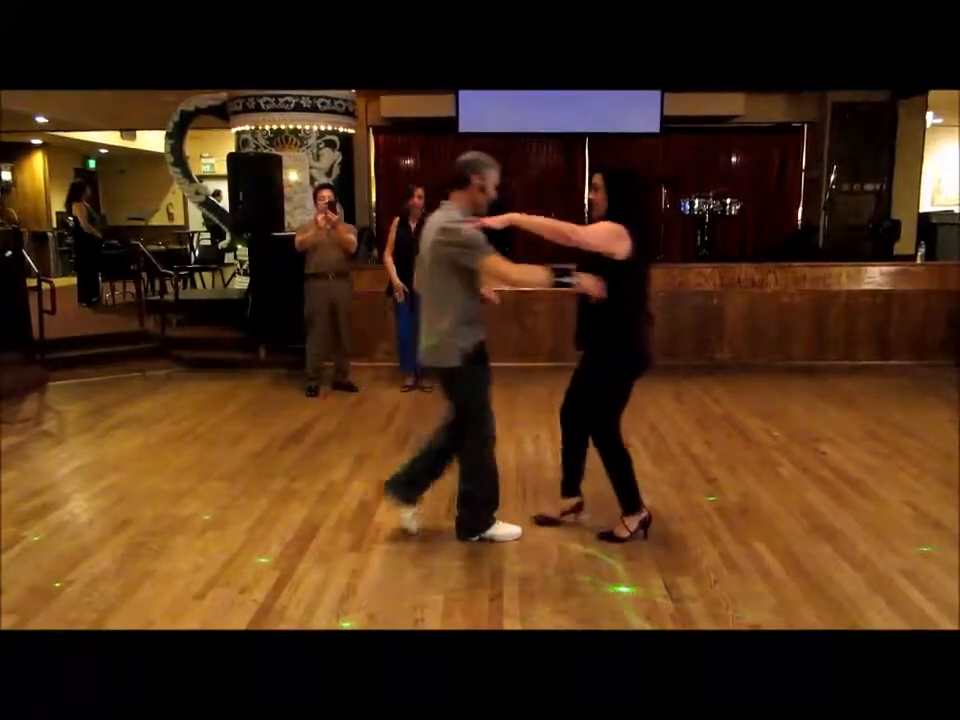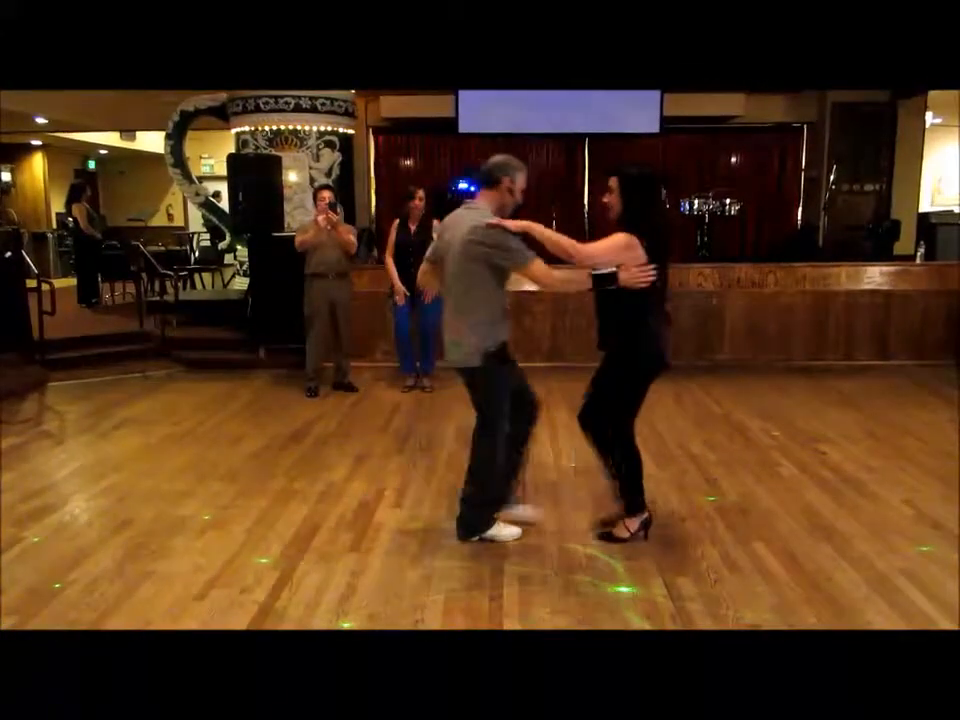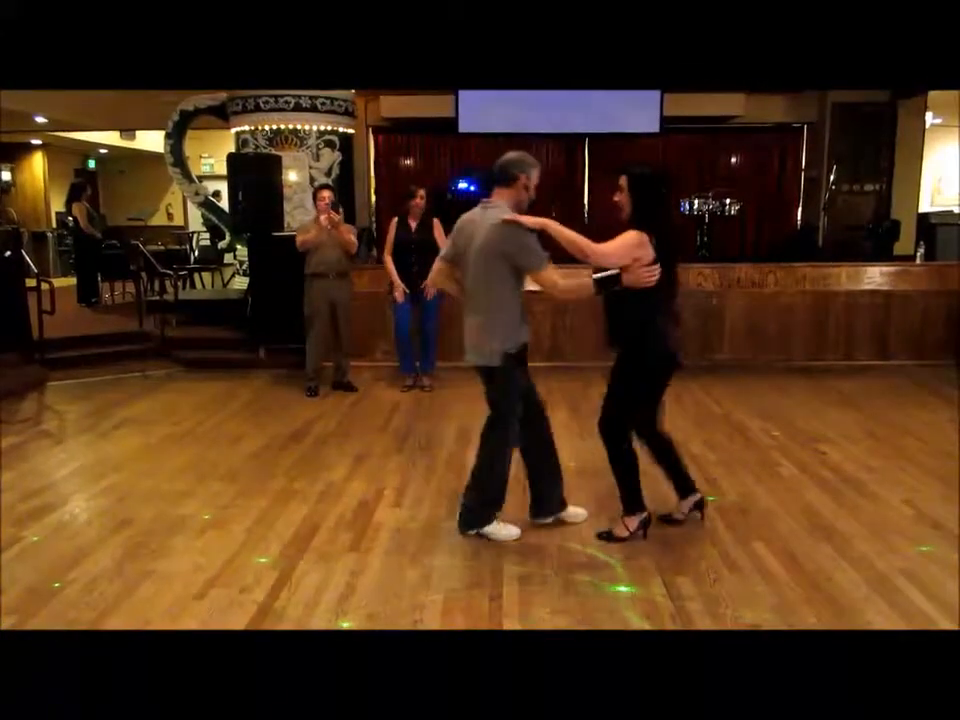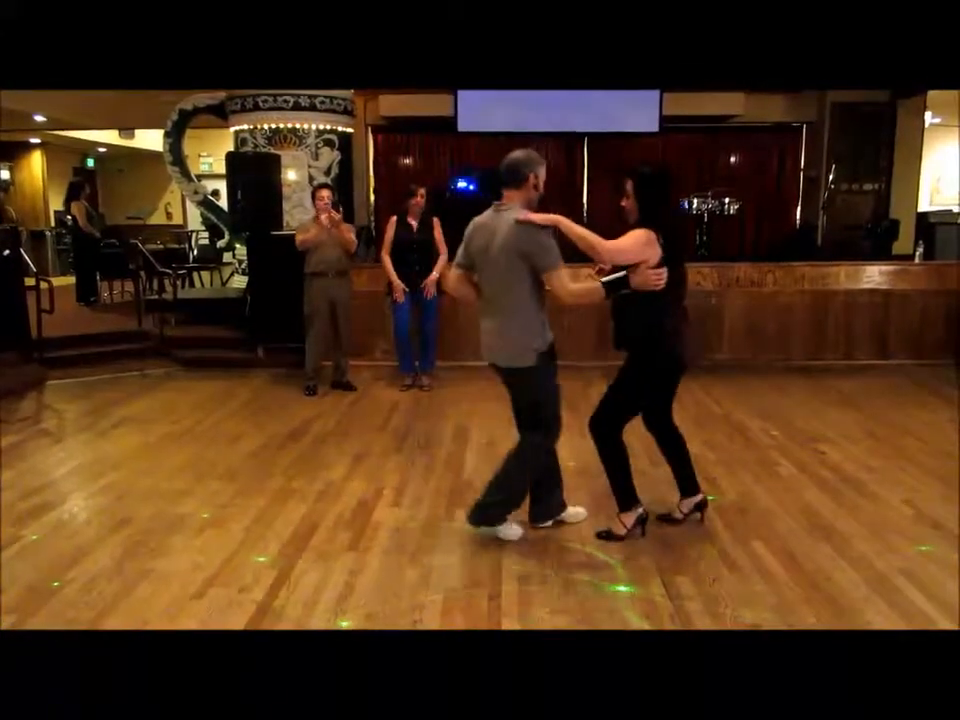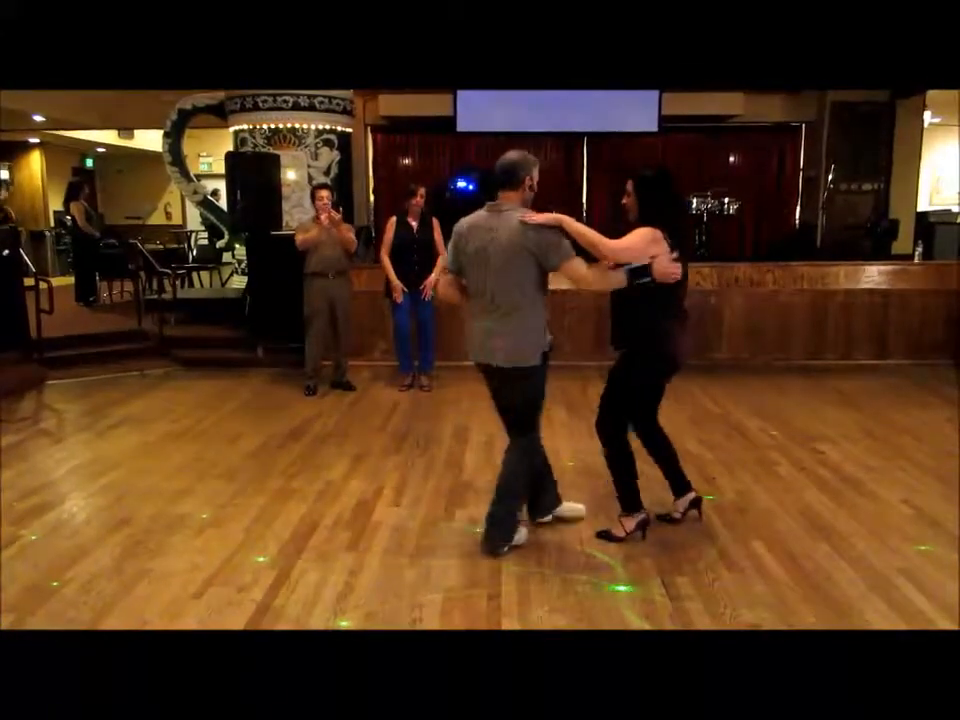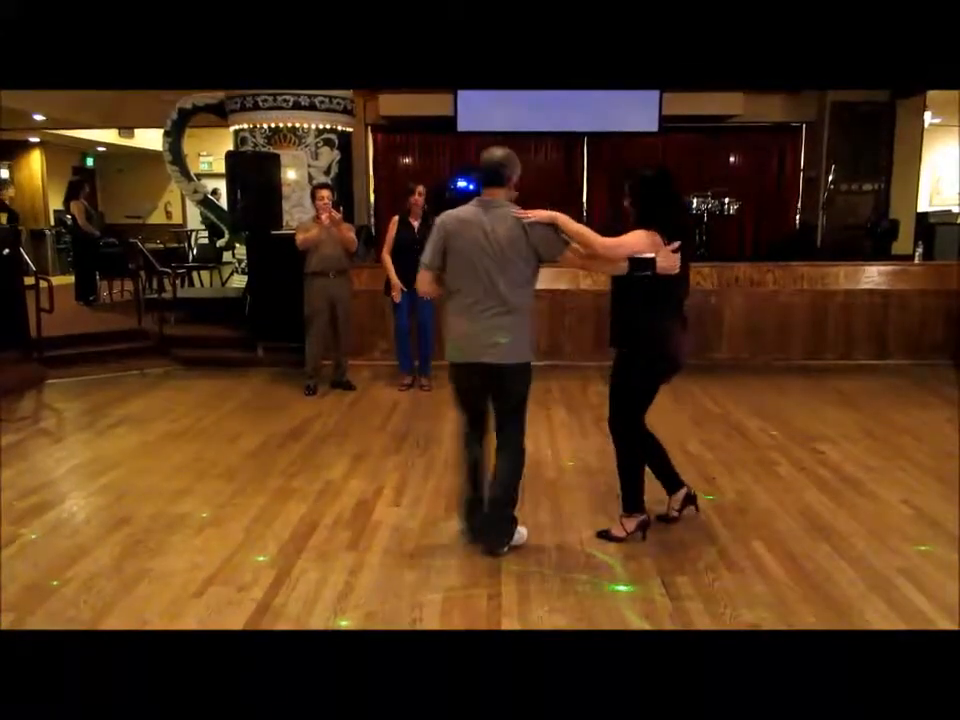
dt=0.2s
person 1, frame 1
left shoulder: (438, 221)
right shoulder: (456, 228)
left elbow: (422, 282)
right elbow: (509, 273)
right wrist: (570, 279)
left hip: (444, 343)
right hip: (457, 347)
left knee: (463, 424)
right knee: (477, 432)
left ankle: (406, 487)
right ankle: (475, 522)
person 1, frame 2
left shoulder: (453, 221)
right shoulder: (489, 229)
left elbow: (425, 279)
right elbow: (549, 279)
right wrist: (615, 277)
left hip: (474, 341)
right hip: (480, 347)
left knee: (524, 407)
right knee: (494, 428)
left ankle: (499, 497)
right ankle: (476, 522)
person 1, frame 3
left shoulder: (467, 221)
right shoulder: (510, 227)
left elbow: (438, 278)
right elbow: (558, 287)
right wrist: (620, 278)
left hip: (493, 342)
right hip: (500, 347)
left knee: (533, 420)
right knee: (503, 429)
left ankle: (549, 505)
right ankle: (477, 517)
person 1, frame 4
left shoulder: (477, 225)
right shoulder: (531, 228)
left elbow: (455, 284)
right elbow: (568, 292)
right wrist: (628, 281)
left hip: (499, 344)
right hip: (527, 347)
left knee: (537, 427)
right knee: (543, 429)
left ankle: (547, 506)
right ankle: (491, 511)
person 1, frame 5
left shoulder: (466, 227)
right shoulder: (536, 228)
left elbow: (446, 289)
right elbow: (587, 279)
right wrist: (648, 271)
left hip: (483, 348)
right hip: (523, 349)
left knee: (521, 430)
right knee: (523, 436)
left ankle: (545, 502)
right ankle: (500, 530)
person 1, frame 6
left shoulder: (448, 222)
right shoulder: (528, 224)
left elbow: (426, 287)
right elbow: (589, 261)
left hip: (462, 348)
right hip: (511, 348)
left knee: (473, 432)
right knee: (509, 437)
left ankle: (473, 518)
right ankle: (498, 532)
person 2, frame 1
left shoulder: (616, 232)
right shoulder: (611, 236)
left elbow: (571, 234)
left wrist: (514, 218)
left hip: (619, 348)
right hip: (606, 344)
left knee: (603, 429)
right knee: (573, 416)
left ankle: (635, 513)
right ankle: (570, 498)
person 2, frame 2
left shoulder: (629, 241)
right shoulder: (631, 241)
left elbow: (580, 254)
left wrist: (529, 226)
left hip: (636, 352)
right hip: (628, 349)
left knee: (615, 429)
right knee: (593, 417)
left ankle: (636, 515)
right ankle: (629, 500)
person 2, frame 3
left shoulder: (639, 239)
right shoulder: (648, 238)
left elbow: (594, 254)
left wrist: (545, 224)
left hip: (645, 351)
right hip: (649, 348)
left knee: (612, 426)
right knee: (644, 425)
left ankle: (634, 514)
right ankle: (688, 496)
person 2, frame 4
left shoulder: (647, 238)
right shoulder: (657, 239)
left elbow: (603, 251)
left wrist: (557, 221)
left hip: (654, 353)
right hip: (662, 350)
left knee: (604, 424)
right knee: (659, 422)
left ankle: (630, 510)
right ankle: (692, 497)
person 2, frame 5
left shoulder: (652, 236)
right shoulder: (655, 238)
left elbow: (608, 250)
left wrist: (561, 220)
left hip: (647, 350)
right hip: (655, 347)
left knee: (610, 426)
right knee: (644, 422)
left ankle: (633, 513)
right ankle: (685, 494)
person 2, frame 6
left shoulder: (648, 238)
right shoulder: (666, 238)
left elbow: (603, 248)
left wrist: (556, 217)
left hip: (645, 348)
right hip: (656, 345)
left knee: (623, 426)
right knee: (631, 423)
left ankle: (633, 515)
right ankle: (678, 491)
person 3, frame 1
left shoulder: (347, 227)
right shoulder: (307, 227)
left elbow: (352, 247)
right elbow: (299, 245)
left wrist: (337, 226)
right wrist: (317, 227)
left hip: (341, 282)
right hip: (317, 283)
left knee: (342, 331)
right knee: (316, 332)
left ankle: (341, 377)
right ankle: (313, 380)
person 3, frame 2
left shoulder: (347, 228)
right shoulder: (307, 227)
left elbow: (352, 248)
right elbow: (299, 246)
left wrist: (337, 227)
right wrist: (318, 228)
left hip: (341, 282)
right hip: (317, 283)
left knee: (342, 331)
right knee: (316, 332)
left ankle: (341, 378)
right ankle: (312, 381)
person 3, frame 3
left shoulder: (347, 228)
right shoulder: (307, 227)
left elbow: (352, 248)
right elbow: (301, 245)
left wrist: (338, 227)
right wrist: (320, 227)
left hip: (341, 282)
right hip: (317, 282)
left knee: (342, 331)
right knee: (316, 332)
left ankle: (341, 377)
right ankle: (312, 380)
person 3, frame 4
left shoulder: (346, 226)
right shoulder: (306, 226)
left elbow: (352, 247)
right elbow: (301, 244)
left wrist: (338, 226)
right wrist: (320, 226)
left hip: (341, 281)
right hip: (316, 282)
left knee: (341, 330)
right knee: (315, 331)
left ankle: (340, 376)
right ankle: (311, 379)
person 3, frame 5
left shoulder: (345, 227)
right shoulder: (306, 226)
left elbow: (352, 247)
right elbow: (301, 244)
left wrist: (338, 226)
right wrist: (320, 226)
left hip: (341, 281)
right hip: (316, 282)
left knee: (341, 330)
right knee: (315, 331)
left ankle: (340, 376)
right ankle: (311, 379)
person 3, frame 6
left shoulder: (345, 226)
right shoulder: (306, 226)
left elbow: (353, 246)
right elbow: (301, 244)
left wrist: (339, 225)
right wrist: (321, 226)
left hip: (341, 280)
right hip: (317, 281)
left knee: (342, 330)
right knee: (315, 330)
left ankle: (340, 376)
right ankle: (311, 379)
person 4, frame 1
right shoulder: (398, 222)
right elbow: (388, 254)
right wrist: (395, 279)
right hip: (403, 285)
right knee: (404, 329)
left ankle: (424, 373)
right ankle: (409, 373)
person 4, frame 2
left shoulder: (433, 225)
right shoulder: (398, 224)
right elbow: (389, 256)
right wrist: (396, 283)
right hip: (403, 287)
left knee: (428, 330)
right knee: (402, 330)
left ankle: (426, 374)
right ankle: (410, 373)
person 4, frame 3
left shoulder: (433, 223)
right shoulder: (396, 222)
right elbow: (387, 254)
right wrist: (395, 280)
left hip: (428, 284)
right hip: (403, 284)
left knee: (428, 329)
right knee: (401, 329)
left ankle: (426, 373)
right ankle: (409, 373)
person 4, frame 4
left shoulder: (433, 222)
right shoulder: (395, 221)
left elbow: (443, 253)
right elbow: (385, 253)
left wrist: (434, 276)
right wrist: (394, 280)
left hip: (426, 283)
right hip: (402, 284)
left knee: (428, 328)
right knee: (401, 328)
left ankle: (425, 372)
right ankle: (408, 372)
person 4, frame 5
left shoulder: (432, 222)
right shoulder: (395, 221)
left elbow: (442, 254)
right elbow: (384, 254)
left wrist: (433, 277)
right wrist: (393, 281)
left hip: (425, 284)
right hip: (401, 284)
left knee: (426, 328)
right knee: (401, 328)
left ankle: (424, 373)
right ankle: (407, 372)
person 4, frame 6
left shoulder: (433, 222)
right shoulder: (397, 221)
right elbow: (386, 253)
right wrist: (393, 280)
right hip: (401, 284)
left knee: (426, 327)
right knee: (402, 328)
left ankle: (424, 373)
right ankle: (406, 372)
